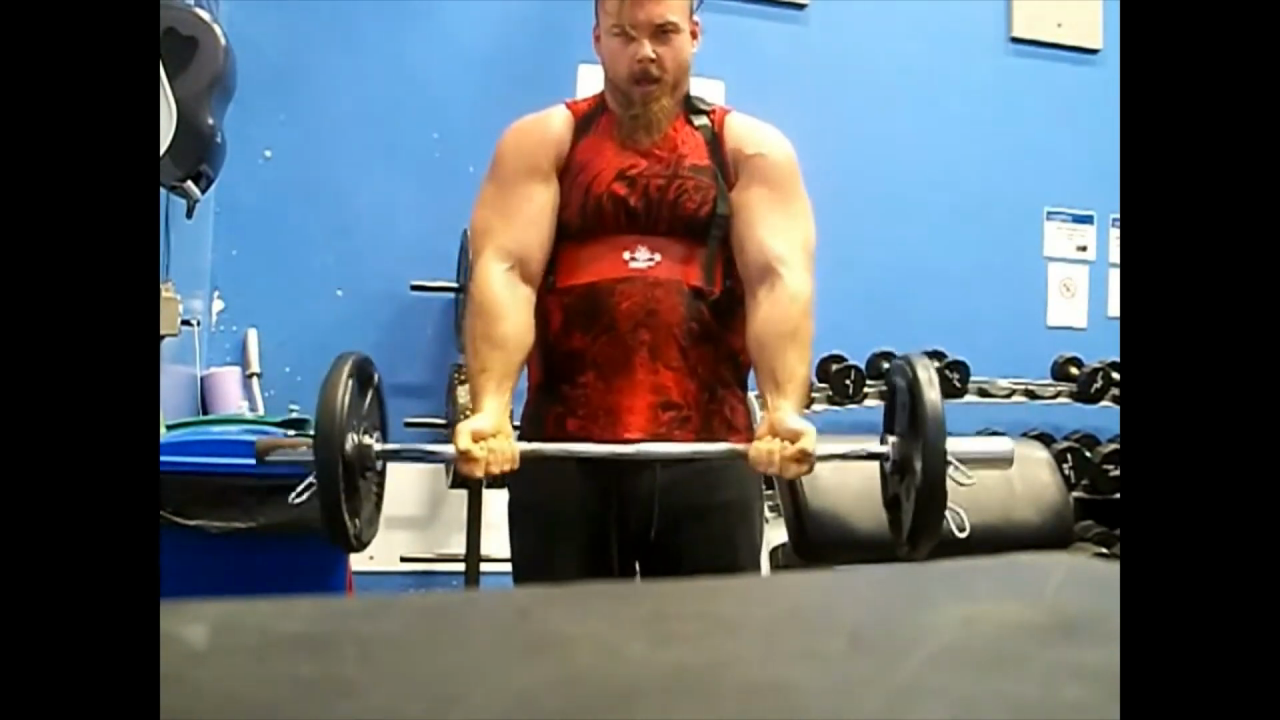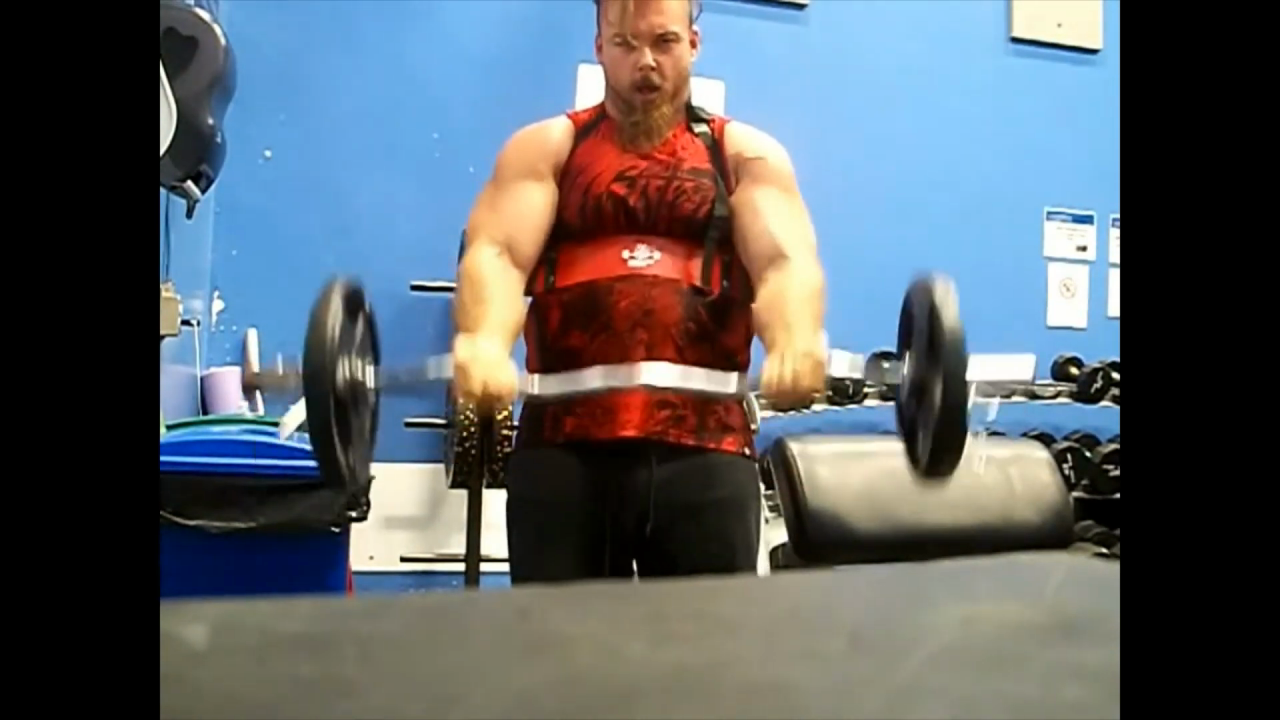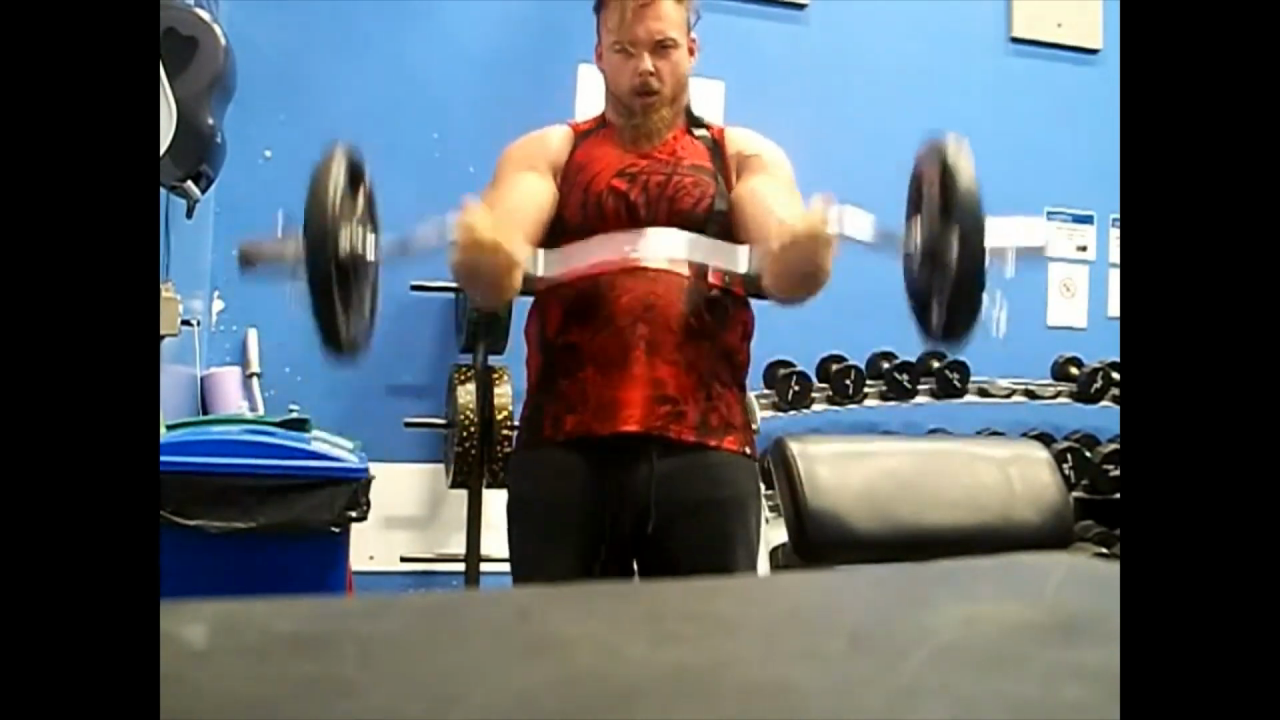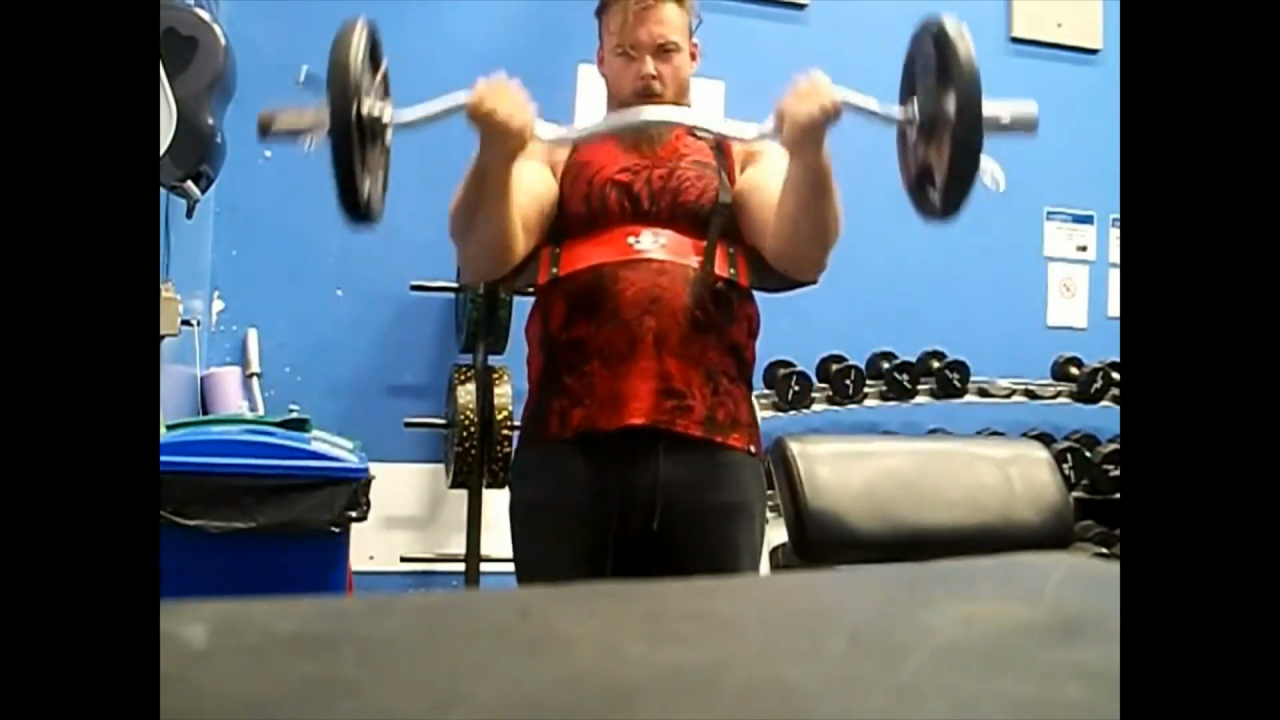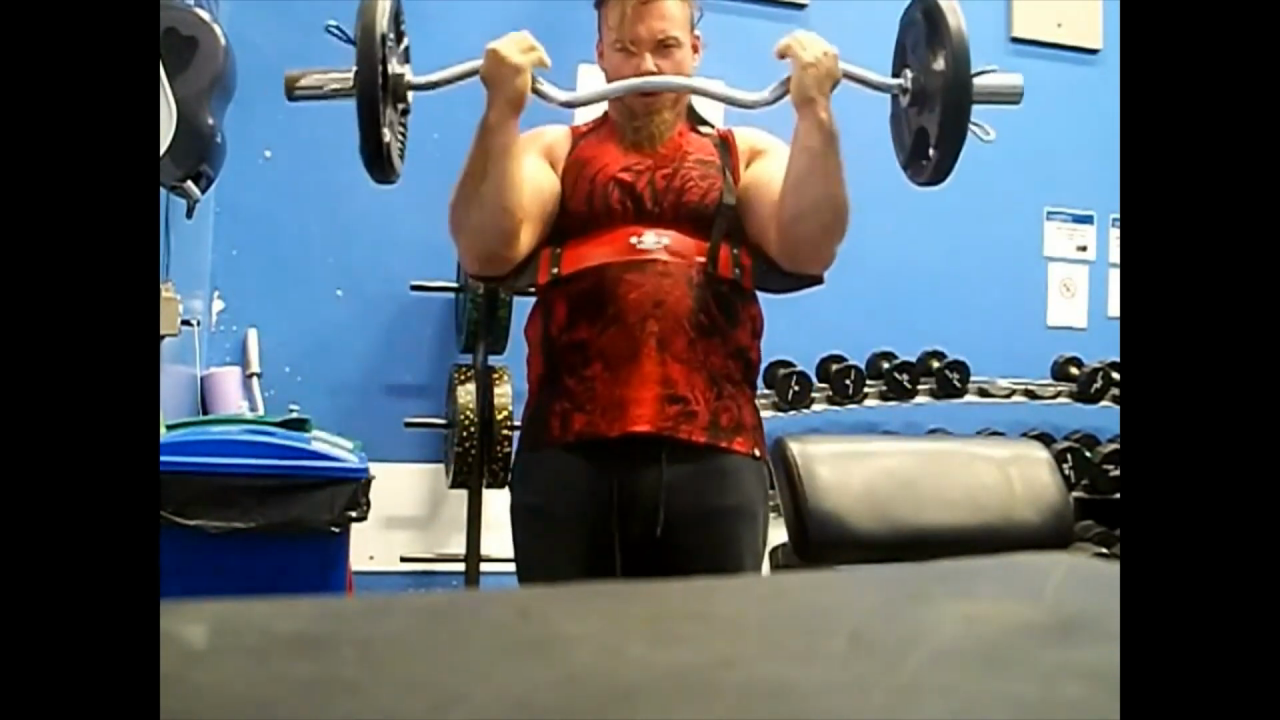
dt=0.2s
person 1, frame 1
left shoulder: (750, 146)
right shoulder: (542, 140)
left elbow: (778, 278)
right elbow: (504, 272)
left wrist: (784, 410)
right wrist: (490, 407)
left hip: (707, 447)
right hip: (566, 447)
person 1, frame 2
left shoulder: (746, 153)
right shoulder: (544, 148)
left elbow: (785, 263)
right elbow: (495, 255)
left wrist: (796, 345)
right wrist: (485, 345)
left hip: (704, 446)
right hip: (564, 445)
person 1, frame 3
left shoulder: (744, 155)
right shoulder: (547, 153)
left elbow: (785, 262)
right elbow: (495, 247)
left wrist: (804, 254)
right wrist: (484, 256)
left hip: (704, 445)
right hip: (566, 444)
person 1, frame 4
left shoulder: (746, 158)
right shoulder: (549, 157)
left elbow: (801, 257)
right elbow: (484, 256)
left wrist: (807, 147)
right wrist: (496, 152)
left hip: (710, 442)
right hip: (569, 444)
person 1, frame 5
left shoulder: (748, 153)
right shoulder: (550, 151)
left elbow: (810, 250)
right elbow: (485, 252)
left wrist: (813, 112)
right wrist: (501, 111)
left hip: (712, 447)
right hip: (569, 446)
